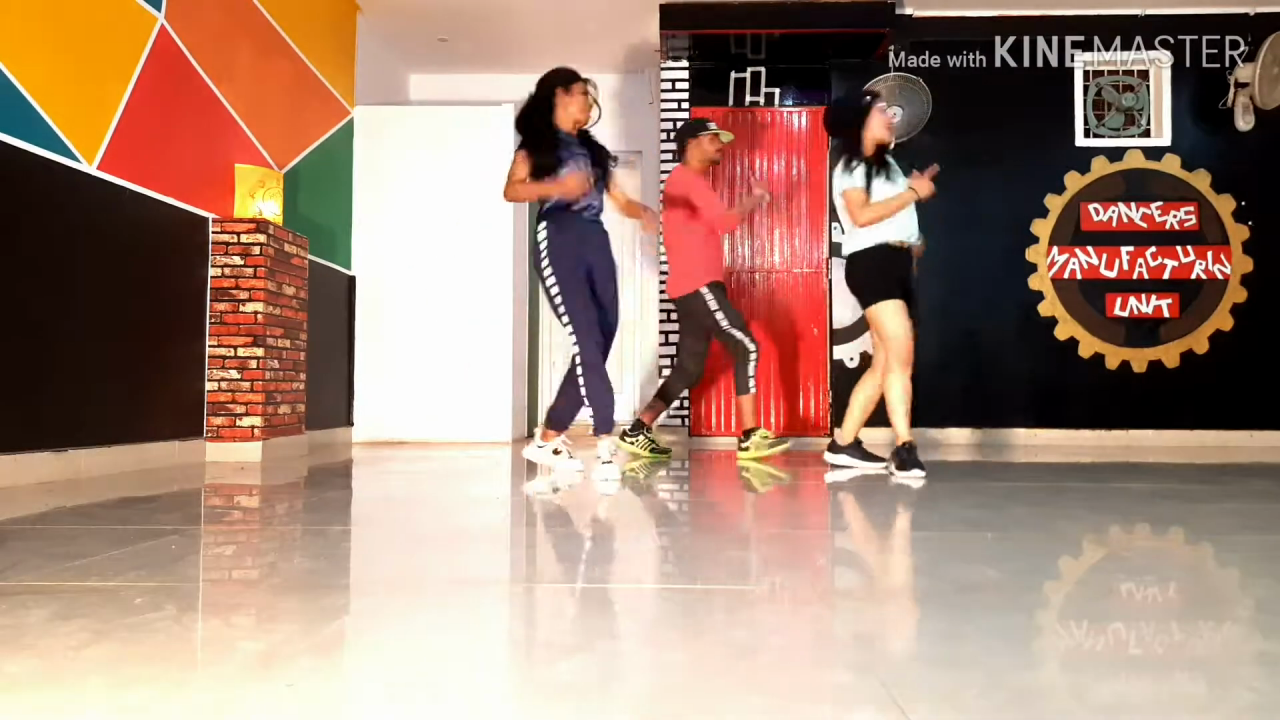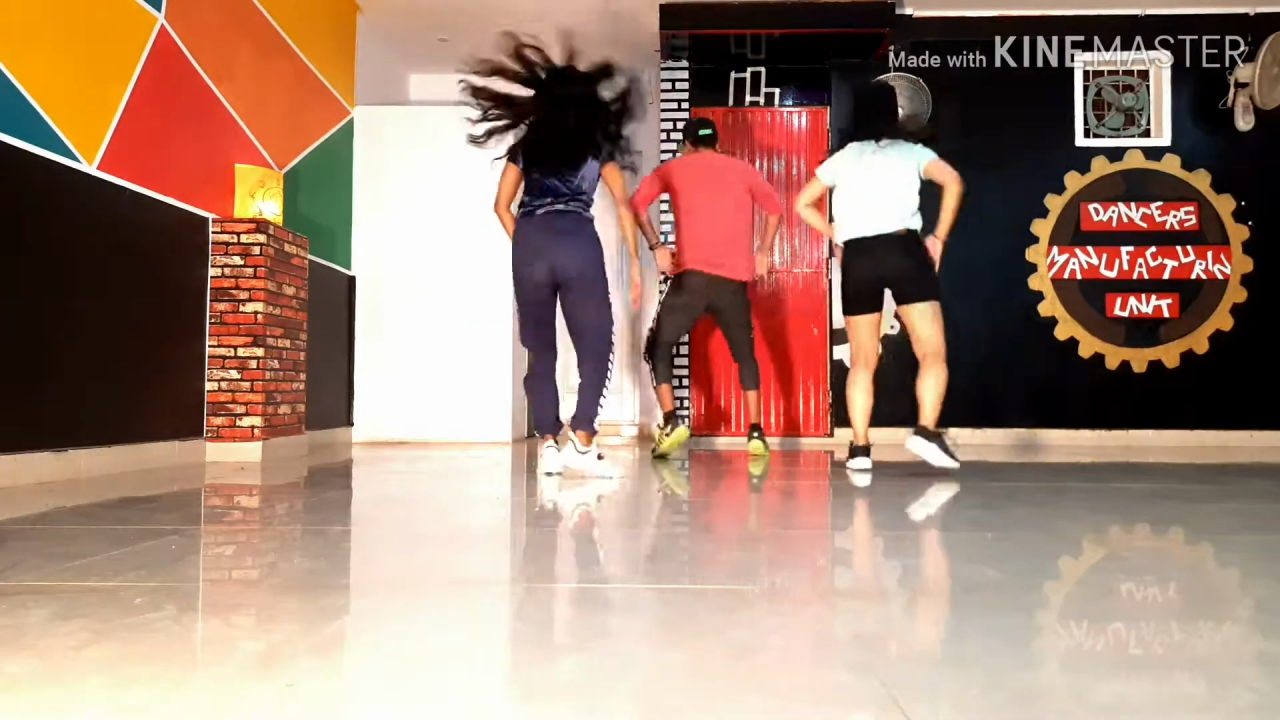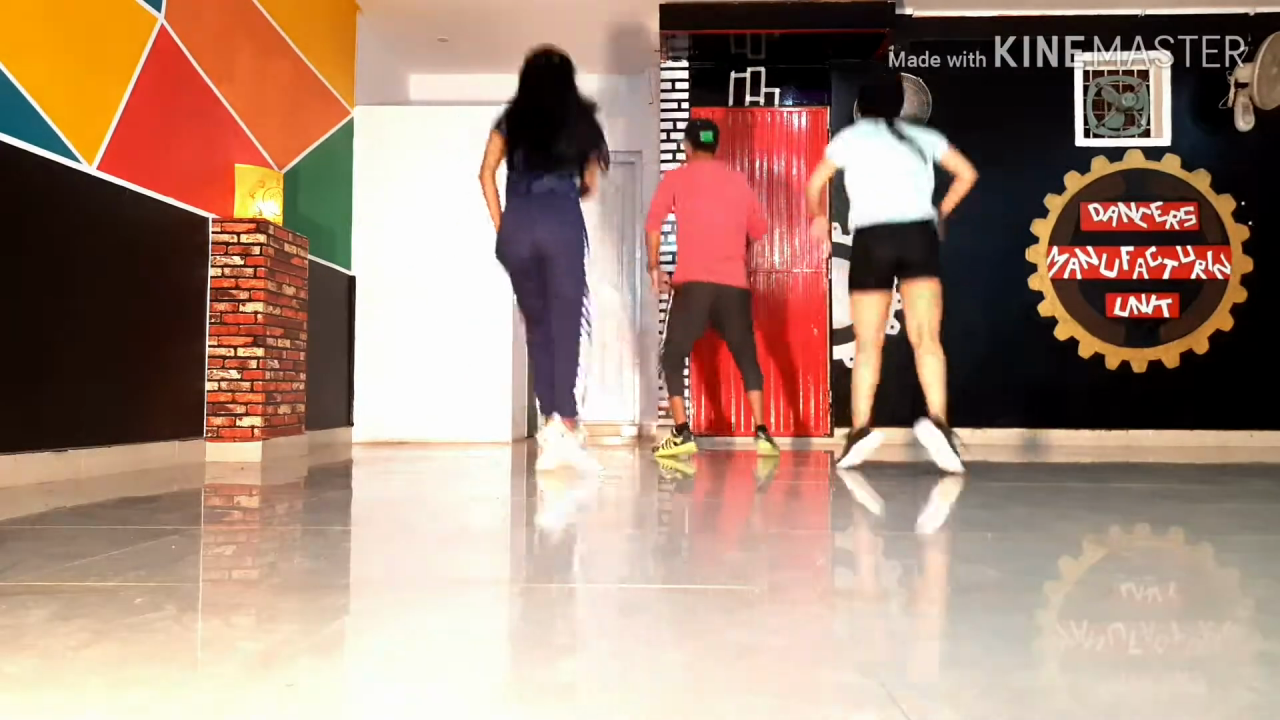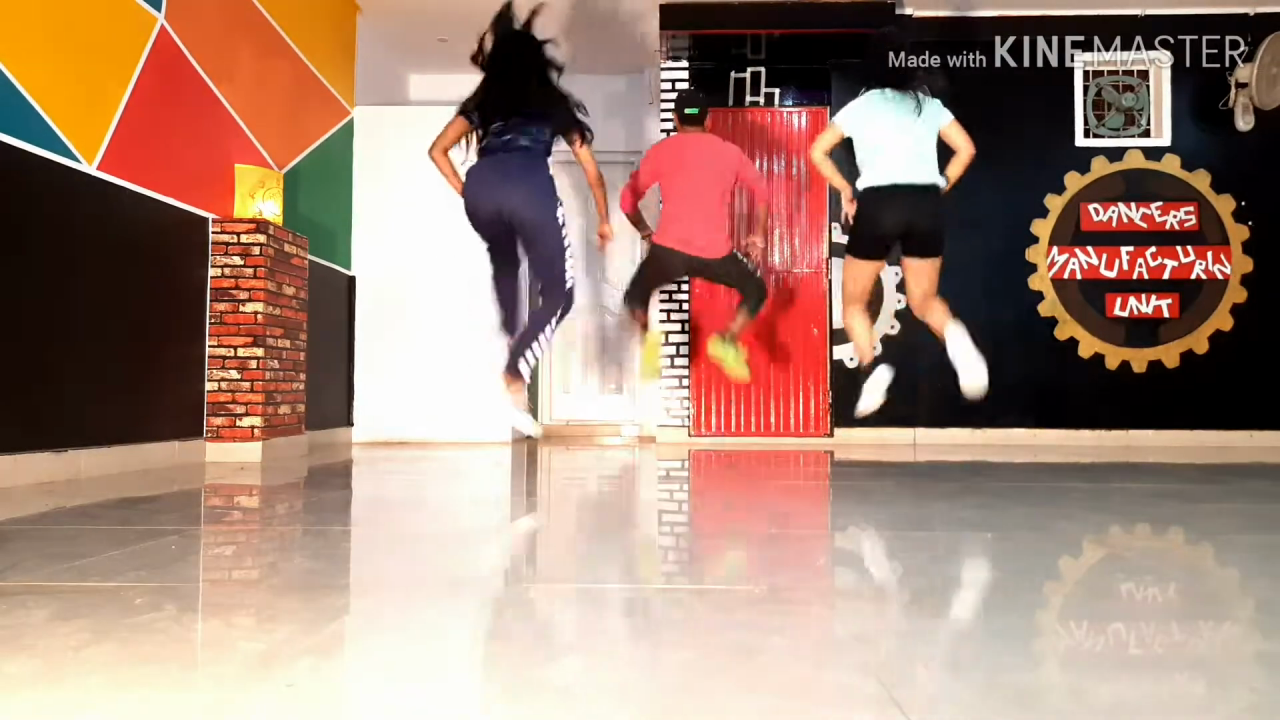
dt=0.3s
person 1, frame 1
left shoulder: (590, 148)
right shoulder: (534, 145)
left elbow: (619, 198)
right elbow: (512, 190)
left wrist: (645, 214)
right wrist: (555, 188)
left hip: (586, 251)
right hip: (557, 246)
left knee: (596, 348)
right knee: (587, 344)
left ankle: (547, 439)
right ankle: (601, 443)
person 1, frame 2
left shoulder: (527, 142)
right shoulder: (598, 143)
left elbow: (502, 205)
right elbow: (622, 204)
right wrist: (634, 263)
left hip: (530, 246)
right hip: (578, 243)
left knee: (540, 353)
right knee: (596, 349)
left ankle: (549, 443)
right ankle: (582, 441)
person 1, frame 3
left shoulder: (511, 120)
right shoulder: (580, 119)
left elbow: (487, 171)
right elbow: (590, 182)
left wrist: (502, 224)
left hip: (515, 231)
right hip: (562, 225)
left knee: (538, 330)
right knee: (567, 333)
left ankle: (552, 423)
right ankle: (566, 429)
person 1, frame 4
left shoulder: (482, 101)
right shoulder: (554, 102)
left elbow: (438, 149)
right elbow: (590, 166)
left wrist: (464, 189)
right wrist: (604, 218)
left hip: (482, 185)
right hip: (531, 190)
left knee: (504, 262)
right knee: (558, 293)
left ankle: (512, 337)
right ankle: (515, 381)
person 2, frame 1
left shoulder: (883, 162)
right shoulder: (849, 168)
right elbow: (859, 216)
left wrist: (909, 236)
right wrist: (910, 193)
left hip: (893, 264)
right hip: (875, 263)
left knee: (884, 362)
right knee: (899, 353)
left ankle: (844, 442)
right ankle: (902, 446)
person 2, frame 2
left shoulder: (841, 158)
right shoulder: (911, 151)
left elbow: (802, 205)
right elbow: (953, 182)
left wrist: (838, 237)
right wrist: (938, 237)
left hip: (857, 258)
right hip: (903, 251)
left knee: (862, 363)
right knee: (933, 354)
left ankle: (859, 446)
right ankle: (927, 430)
person 2, frame 3
left shoulder: (852, 137)
right shoulder: (921, 135)
left elbow: (815, 187)
right elbow: (967, 174)
left wrist: (820, 219)
right wrist: (941, 210)
left hip: (873, 240)
right hip: (921, 236)
left knee: (869, 346)
right knee: (926, 341)
left ankle: (861, 429)
right ankle: (935, 424)
person 2, frame 4
left shoulder: (861, 105)
right shoulder: (928, 104)
left elbow: (817, 151)
right elbow: (966, 148)
left wrist: (846, 192)
right wrist: (941, 184)
left hip: (878, 203)
right hip: (926, 202)
left knee: (854, 300)
right knee: (924, 300)
left ankle: (874, 367)
right ankle: (954, 337)
person 3, frame 1
left shoulder: (692, 181)
right shoulder: (687, 181)
right elbow: (725, 221)
right wrist: (756, 199)
left hip: (685, 285)
right hip: (700, 285)
left knee: (691, 366)
right knee: (745, 347)
left ankle: (639, 429)
right ankle: (750, 435)
person 3, frame 2
left shoulder: (672, 169)
right shoulder: (742, 169)
left elbow: (636, 203)
right elbow: (775, 207)
left wrist: (657, 246)
right wrist: (763, 251)
left hip: (692, 274)
right hip: (734, 277)
left knee: (657, 348)
right knee: (744, 353)
left ankle: (671, 421)
right ankle: (756, 431)
person 3, frame 3
left shoulder: (675, 178)
right shoulder: (740, 181)
left elbow: (653, 224)
right elbow: (758, 231)
left wrist: (654, 268)
left hip: (694, 283)
right hip: (734, 285)
left knee: (671, 359)
right knee: (745, 361)
left ankle: (682, 432)
right ankle: (760, 431)
person 3, frame 4
left shoulder: (661, 151)
right shoulder: (729, 151)
left elbow: (628, 199)
right elbow: (761, 191)
left wrist: (647, 232)
right wrist: (758, 234)
left hip: (669, 248)
right hip: (715, 252)
left knee: (636, 294)
right knee: (756, 290)
left ankle: (647, 334)
right ankle: (728, 340)
